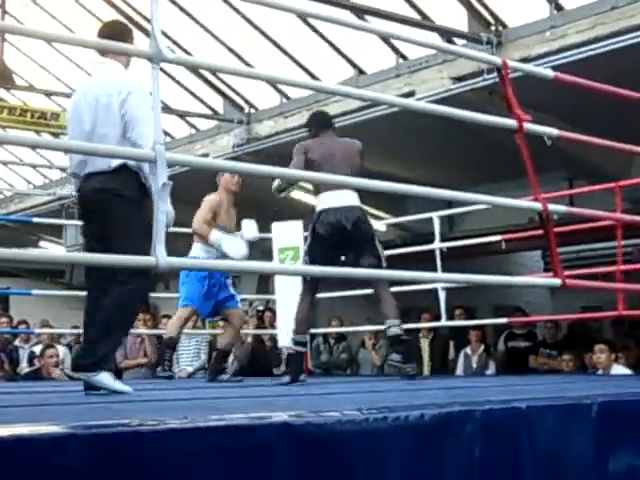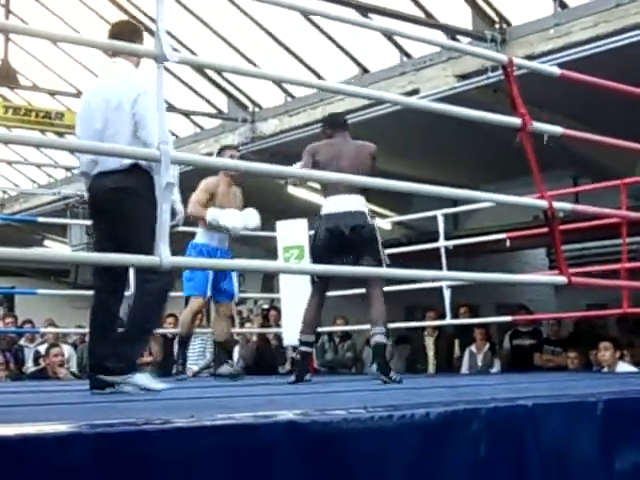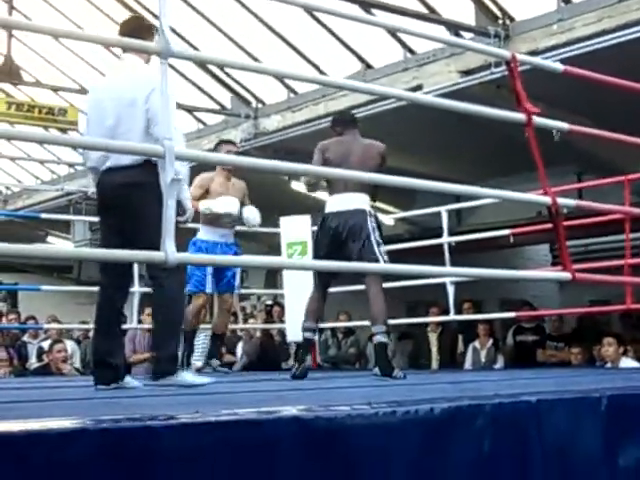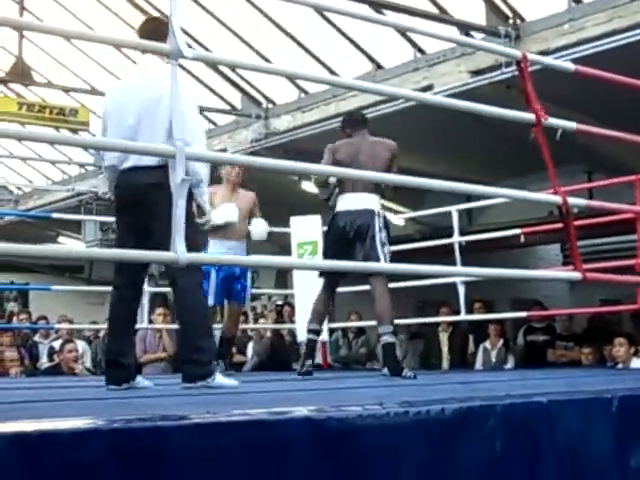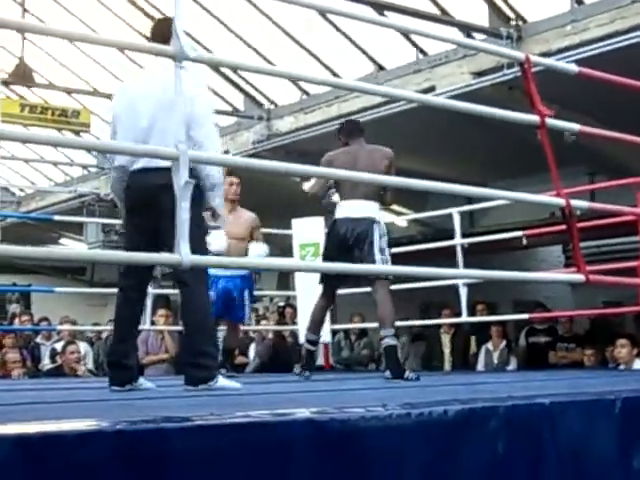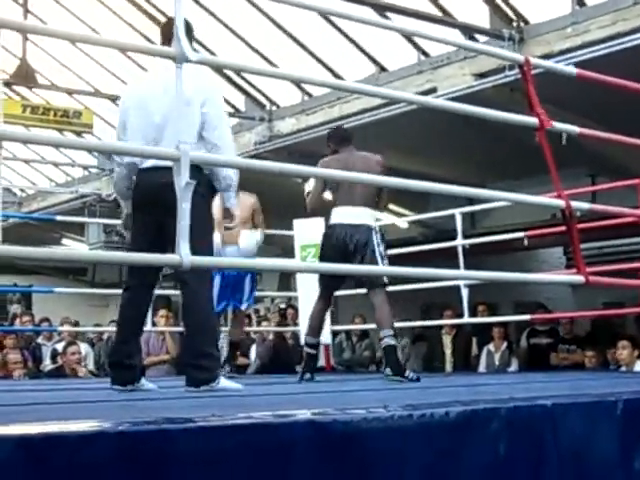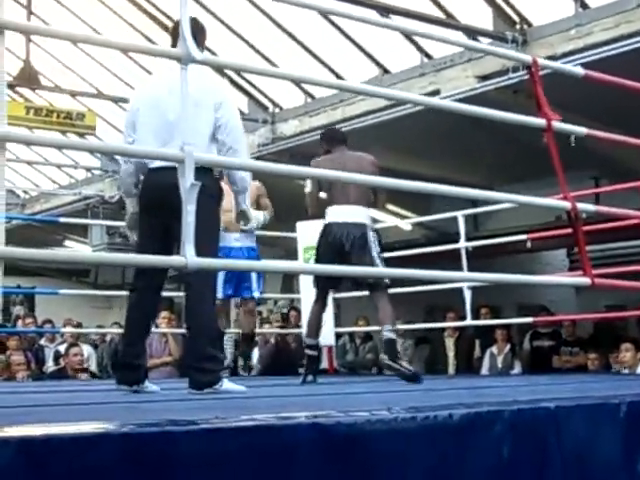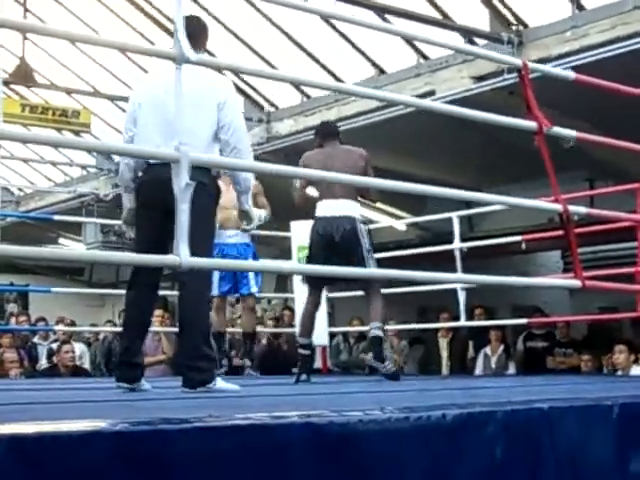
dt=0.1s
person 1, frame 1
left shoulder: (81, 92)
right shoulder: (128, 84)
left elbow: (75, 154)
right elbow: (146, 143)
right wrist: (161, 196)
left hip: (90, 188)
right hip: (122, 186)
left knee: (101, 280)
right knee: (136, 277)
left ankle: (96, 370)
right ankle: (92, 359)
person 1, frame 2
left shoulder: (91, 92)
right shoulder: (138, 84)
left elbow: (84, 152)
right elbow: (156, 142)
right wrist: (172, 194)
left hip: (100, 187)
right hip: (133, 184)
left knee: (108, 280)
right knee: (154, 275)
left ankle: (104, 371)
right ankle: (123, 362)
person 1, frame 3
left shoulder: (99, 88)
right shoulder: (151, 79)
left elbow: (91, 150)
right elbow: (167, 138)
right wrist: (182, 191)
left hip: (108, 183)
right hip: (143, 180)
left knee: (113, 277)
right knee: (166, 273)
left ankle: (108, 370)
right ankle: (167, 365)
person 1, frame 4
left shoulder: (118, 89)
right shoulder: (172, 80)
left elbow: (108, 150)
right elbow: (190, 140)
left wrist: (119, 188)
right wrist: (201, 192)
left hip: (127, 183)
right hip: (163, 181)
left knee: (127, 277)
right knee: (185, 273)
left ankle: (120, 370)
right ankle: (198, 368)
person 1, frame 5
left shoulder: (128, 88)
right shoulder: (188, 82)
left elbow: (116, 152)
right elbow: (205, 142)
left wrist: (122, 199)
right wrist: (215, 194)
left hip: (138, 185)
right hip: (177, 183)
left knee: (133, 278)
right knee: (192, 276)
left ankle: (122, 371)
right ankle: (201, 371)
person 1, frame 6
left shoulder: (137, 87)
right shoulder: (200, 80)
right elbow: (219, 142)
left wrist: (126, 199)
right wrist: (229, 195)
left hip: (146, 183)
right hip: (186, 182)
left knee: (140, 277)
right knee: (195, 277)
left ankle: (124, 370)
right ankle: (203, 373)
person 1, frame 7
left shoulder: (147, 87)
right shoulder: (213, 85)
left elbow: (129, 149)
right elbow: (233, 144)
left wrist: (131, 200)
right wrist: (242, 198)
left hip: (154, 183)
right hip: (196, 182)
left knee: (147, 276)
right knee: (199, 278)
left ankle: (129, 371)
right ankle: (204, 375)
person 1, frame 8
left shoulder: (148, 84)
right shoulder: (216, 84)
left elbow: (128, 144)
right elbow: (236, 145)
left wrist: (129, 196)
right wrist: (244, 198)
left hip: (152, 181)
right hip: (194, 180)
left knee: (144, 274)
right knee: (194, 276)
left ankle: (129, 369)
right ankle: (198, 373)
person 2, frame 1
left shoulder: (304, 147)
right shoulder: (355, 146)
left elbow: (288, 183)
left wrist: (279, 186)
left hip: (326, 216)
right hip: (355, 213)
left knee: (309, 291)
right knee: (379, 283)
left ankle: (296, 366)
right ankle: (399, 348)
person 2, frame 2
left shoulder: (315, 149)
right shoulder: (369, 149)
left wrist: (311, 173)
left hip: (328, 220)
right hip: (358, 218)
left knee: (318, 293)
right knee: (376, 286)
left ankle: (302, 366)
right ankle: (380, 359)
person 2, frame 3
left shoulder: (325, 147)
right shoulder: (379, 149)
left elbow: (311, 182)
left wrist: (329, 183)
left hip: (332, 217)
right hip: (360, 215)
left knee: (320, 287)
right knee: (373, 282)
left ankle: (302, 356)
right ankle: (382, 359)
person 2, frame 4
left shoulder: (335, 148)
right shoulder: (389, 147)
left wrist: (333, 189)
left hip: (341, 217)
right hip: (369, 215)
left knee: (328, 288)
right knee: (378, 282)
left ankle: (308, 356)
right ankle: (390, 360)
person 2, frame 5
left shoulder: (333, 157)
right shoulder: (386, 155)
left elbow: (315, 192)
right elbow: (388, 200)
left wrist: (310, 185)
left hip: (341, 224)
right hip: (368, 223)
left knee: (327, 294)
right knee: (380, 288)
left ankle: (307, 362)
right ankle: (392, 362)
person 2, frame 6
left shoulder: (326, 164)
right shoulder: (377, 161)
left elbow: (313, 206)
right elbow: (382, 203)
left wrist: (311, 192)
left hip: (337, 230)
right hip: (365, 230)
left knee: (324, 297)
right knee: (378, 293)
left ankle: (308, 365)
right ankle: (392, 361)
person 2, frame 7
left shoulder: (318, 164)
right shoulder: (369, 161)
left elbow: (313, 210)
right elbow: (379, 201)
left hip: (332, 228)
right hip: (360, 229)
left knee: (321, 298)
right knee: (380, 293)
left ankle: (310, 366)
right ankle: (391, 352)
person 2, frame 8
left shoulder: (309, 158)
right shoulder: (361, 155)
left elbow: (299, 200)
right elbow: (371, 195)
left hip: (323, 224)
right hip: (350, 223)
left knee: (314, 295)
right knee: (373, 288)
left ankle: (303, 365)
right ankle: (376, 350)
person 3, frame 1
left shoulder: (231, 210)
right shoulder: (213, 200)
right elbow: (198, 226)
left wrist: (241, 236)
right wrist: (224, 241)
left hip: (217, 269)
left knee: (238, 317)
right knee: (187, 311)
left ankle: (218, 369)
right ankle: (164, 363)
person 3, frame 2
left shoulder: (238, 192)
right shoulder: (211, 183)
right elbow: (192, 209)
left wrist: (246, 220)
right wrist: (220, 216)
left hip: (223, 252)
right hip: (203, 248)
left knee: (225, 309)
right knee: (197, 302)
left ankle: (221, 361)
right ankle: (180, 359)
person 3, frame 3
left shoulder: (241, 185)
right shoulder: (205, 178)
left elbow: (246, 209)
left wrist: (249, 215)
right wrist: (214, 205)
left hip: (228, 246)
right hip: (205, 243)
left knee: (227, 304)
right knee: (200, 300)
left ankle: (213, 357)
right ankle: (187, 354)
person 3, frame 4
left shoulder: (250, 197)
right shoulder: (211, 194)
left elbow: (257, 221)
left wrist: (258, 228)
right wrist: (215, 217)
right hip: (216, 258)
left knee: (235, 312)
right knee: (209, 309)
left ankle: (222, 358)
person 3, frame 5
left shoulder: (250, 218)
left elbow: (259, 245)
left wrist: (259, 249)
right wrist: (206, 242)
left hip: (241, 278)
right hip: (216, 277)
left knee: (235, 327)
left ankle: (226, 365)
person 3, frame 6
left shoulder: (251, 200)
right shoulder: (211, 200)
left elbow: (261, 228)
left wrist: (256, 236)
right wrist: (211, 238)
left knee: (240, 315)
left ankle: (230, 362)
person 3, frame 7
left shoulder: (256, 187)
left elbow: (269, 211)
left wrist: (259, 218)
left hip: (248, 249)
right hip: (223, 249)
left knee: (249, 305)
right knee: (222, 304)
left ankle: (244, 357)
person 3, frame 8
left shoulder: (253, 186)
left elbow: (267, 210)
left wrist: (258, 215)
left hip: (244, 247)
right hip: (219, 247)
left knee: (249, 302)
right knee: (219, 302)
left ankle: (248, 358)
right ankle: (221, 358)
